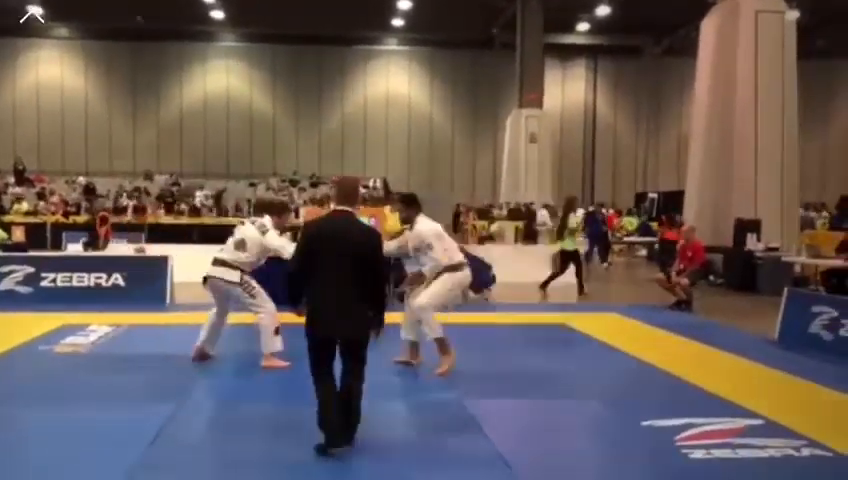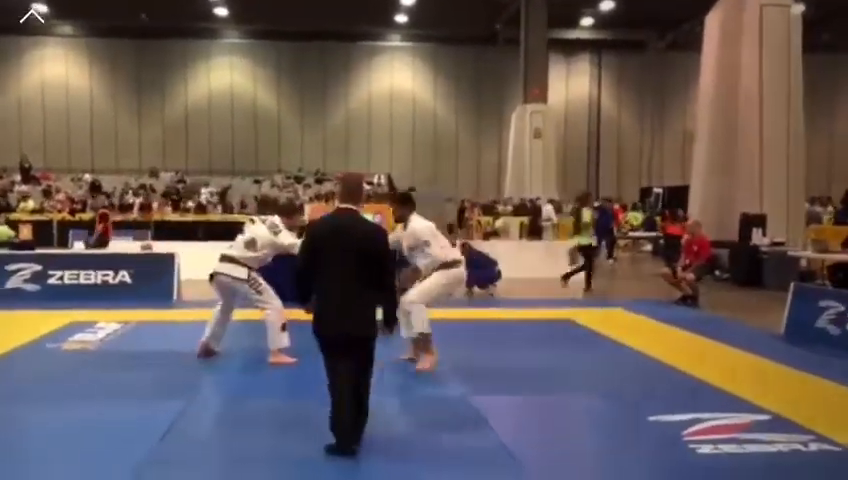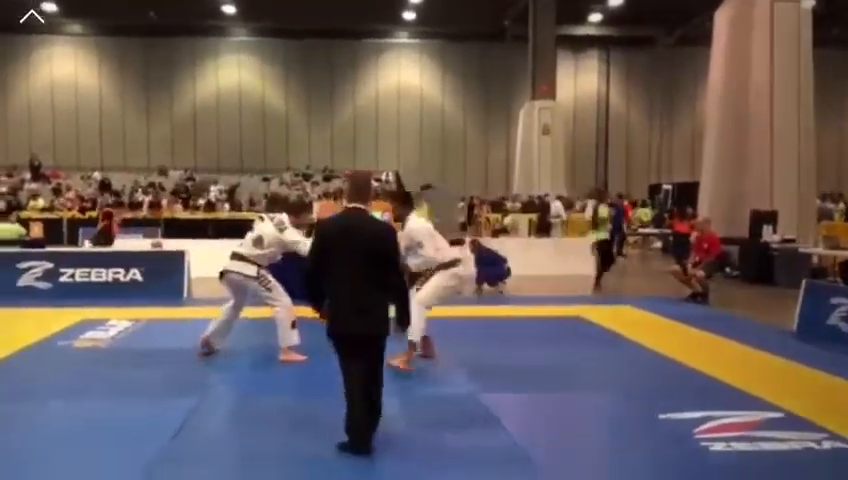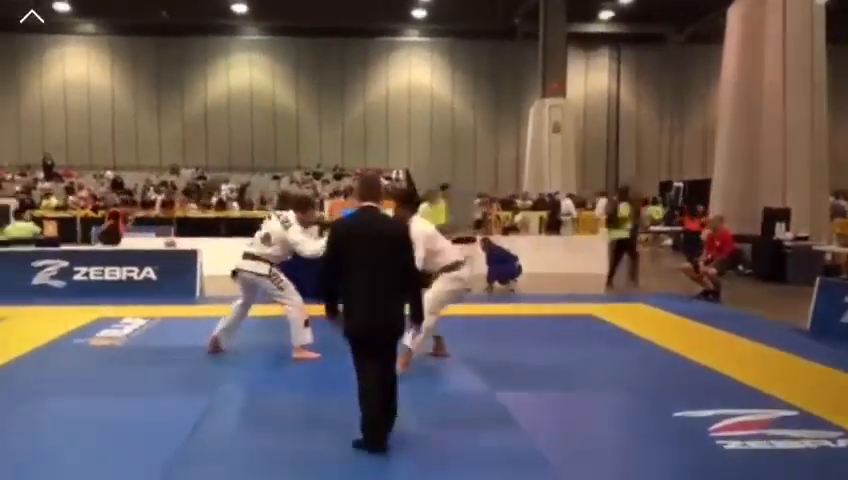
dt=0.1s
person 1, frame 1
left shoulder: (312, 229)
right shoulder: (370, 235)
left elbow: (296, 269)
right elbow: (379, 280)
left wrist: (297, 299)
right wrist: (377, 316)
left hip: (320, 315)
right hip: (356, 316)
left knee: (322, 372)
right knee: (353, 373)
left ankle: (332, 433)
right ankle: (346, 431)
person 1, frame 2
left shoulder: (317, 228)
right shoulder: (375, 232)
left elbow: (302, 269)
right elbow: (386, 278)
left wrist: (306, 298)
right wrist: (389, 315)
left hip: (328, 314)
right hip: (363, 315)
left knee: (338, 374)
right knee: (360, 374)
left ankle: (345, 437)
right ankle: (354, 431)
person 1, frame 3
left shoulder: (326, 228)
right shoulder: (384, 230)
left elbow: (312, 270)
right elbow: (396, 276)
left wrist: (318, 302)
right wrist: (403, 314)
left hip: (342, 314)
right hip: (375, 315)
left knee: (353, 373)
right knee: (372, 372)
left ankle: (359, 436)
right ankle: (367, 428)
person 1, frame 4
left shoulder: (341, 228)
right shoulder: (398, 228)
left elbow: (329, 272)
right elbow: (410, 274)
left wrist: (331, 306)
right wrist: (416, 311)
left hip: (358, 313)
right hip: (390, 312)
left knee: (368, 371)
right knee: (386, 370)
left ankle: (374, 436)
right ankle: (384, 427)
person 2, frame 1
left shoulder: (425, 230)
right shoulder: (414, 230)
left elbow: (438, 260)
right elbow: (394, 246)
left wrist: (419, 275)
left hip: (456, 274)
right hip: (445, 273)
left knee: (421, 306)
right knee: (412, 305)
left ankle: (446, 353)
right ankle: (412, 354)
person 2, frame 2
left shoulder: (418, 227)
right shoulder: (407, 229)
left elbow: (436, 255)
right elbow: (388, 242)
left wrist: (415, 270)
left hip: (449, 271)
right hip: (439, 271)
left knee: (413, 300)
right knee: (406, 303)
left ankle: (428, 351)
right ankle: (417, 350)
person 2, frame 3
left shoulder: (416, 227)
right shoulder: (407, 228)
left elbow: (429, 257)
left wrist: (408, 267)
left hip: (450, 271)
right hip: (440, 271)
left knee: (418, 304)
right knee: (415, 302)
left ankle: (408, 358)
right ankle: (427, 348)
person 2, frame 4
left shoulder: (417, 230)
right shoulder: (417, 226)
left elbow: (415, 265)
left hip: (454, 274)
right hip: (456, 272)
left knee: (424, 311)
right knee: (430, 308)
left ankle: (403, 362)
right ankle: (439, 347)
person 3, frame 1
left shoulder: (252, 223)
right shoulder: (268, 233)
right elbow: (290, 251)
left hip: (215, 272)
right hip: (232, 275)
left knee: (220, 310)
right knee: (266, 309)
left ankle: (202, 349)
right ankle: (269, 356)
person 3, frame 2
left shoulder: (261, 221)
right shoulder: (280, 233)
right elbow: (301, 248)
left hip: (223, 269)
right hip: (240, 273)
left knee: (225, 307)
right knee: (273, 305)
left ankle: (206, 345)
right ankle: (277, 353)
person 3, frame 3
left shoulder: (269, 218)
right shoulder: (285, 231)
right elbow: (308, 248)
left hip: (232, 267)
right hip: (250, 270)
left knee: (235, 305)
right knee: (283, 303)
left ankle: (209, 341)
right ankle: (287, 351)
person 3, frame 4
left shoulder: (279, 217)
right shoulder: (292, 228)
right elbow: (308, 250)
left hip: (244, 265)
right hip: (261, 269)
left knee: (243, 303)
right knee: (294, 302)
left ankle: (217, 339)
right ankle: (301, 349)
